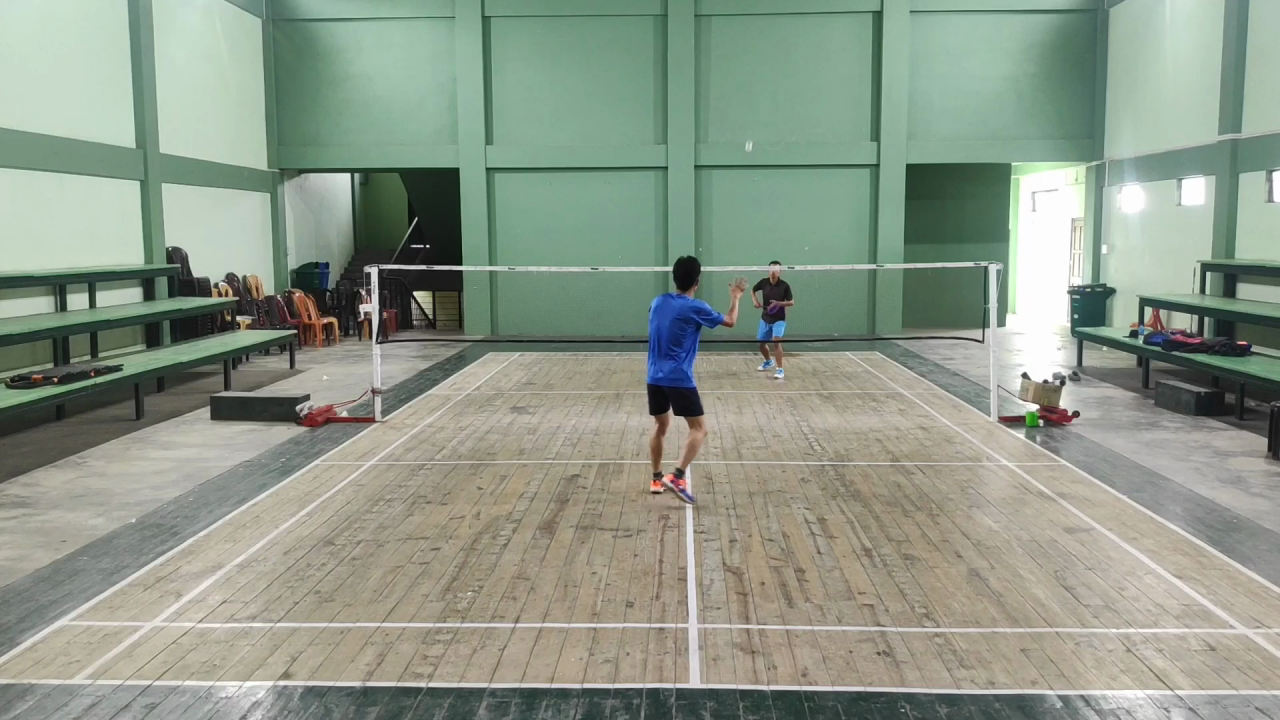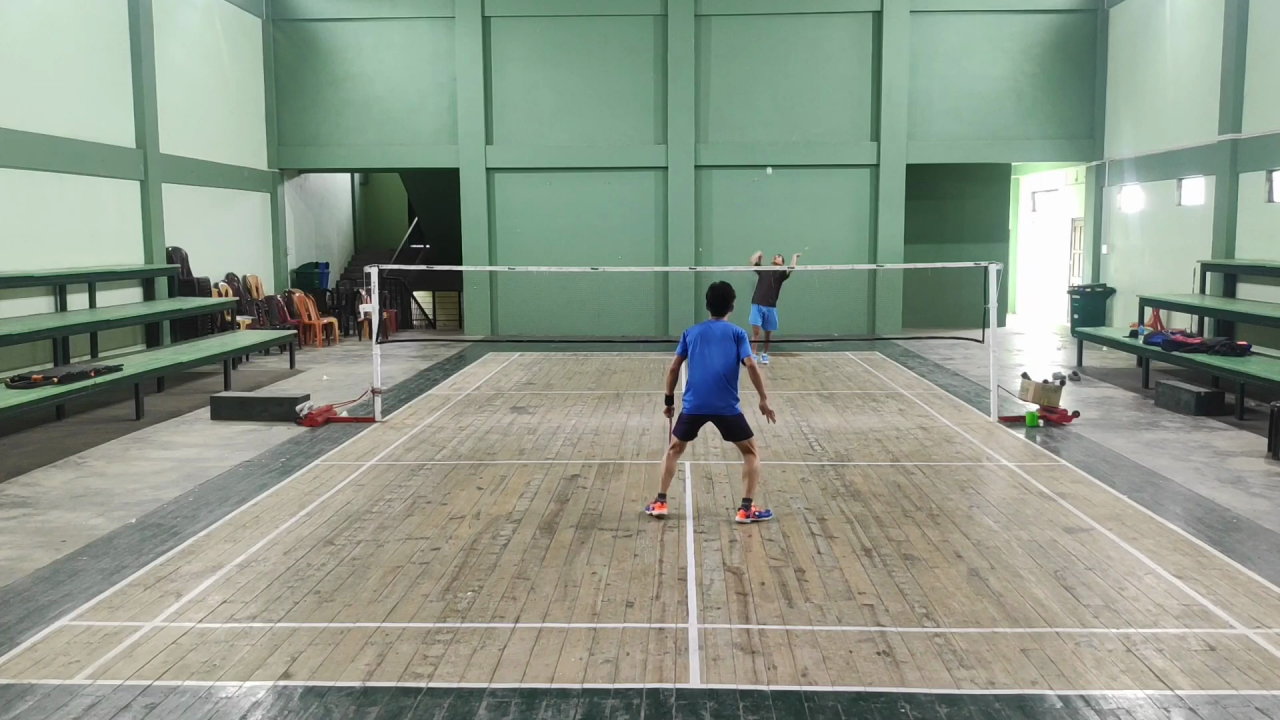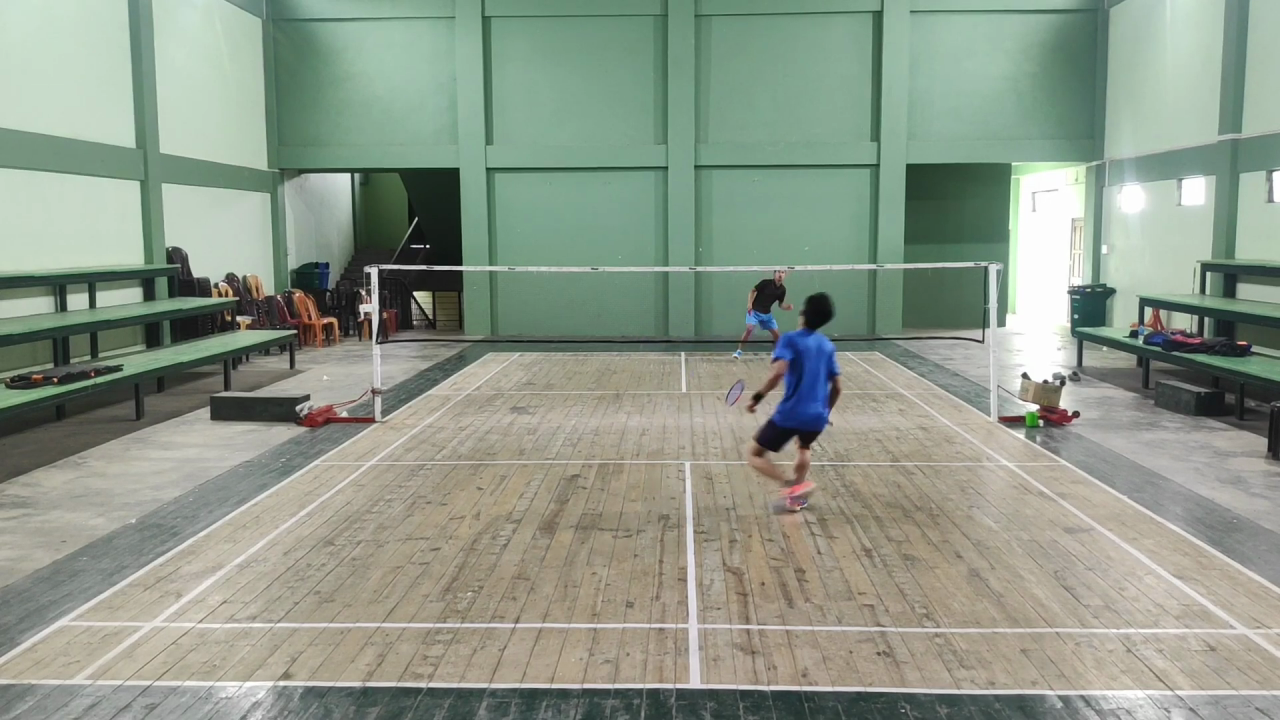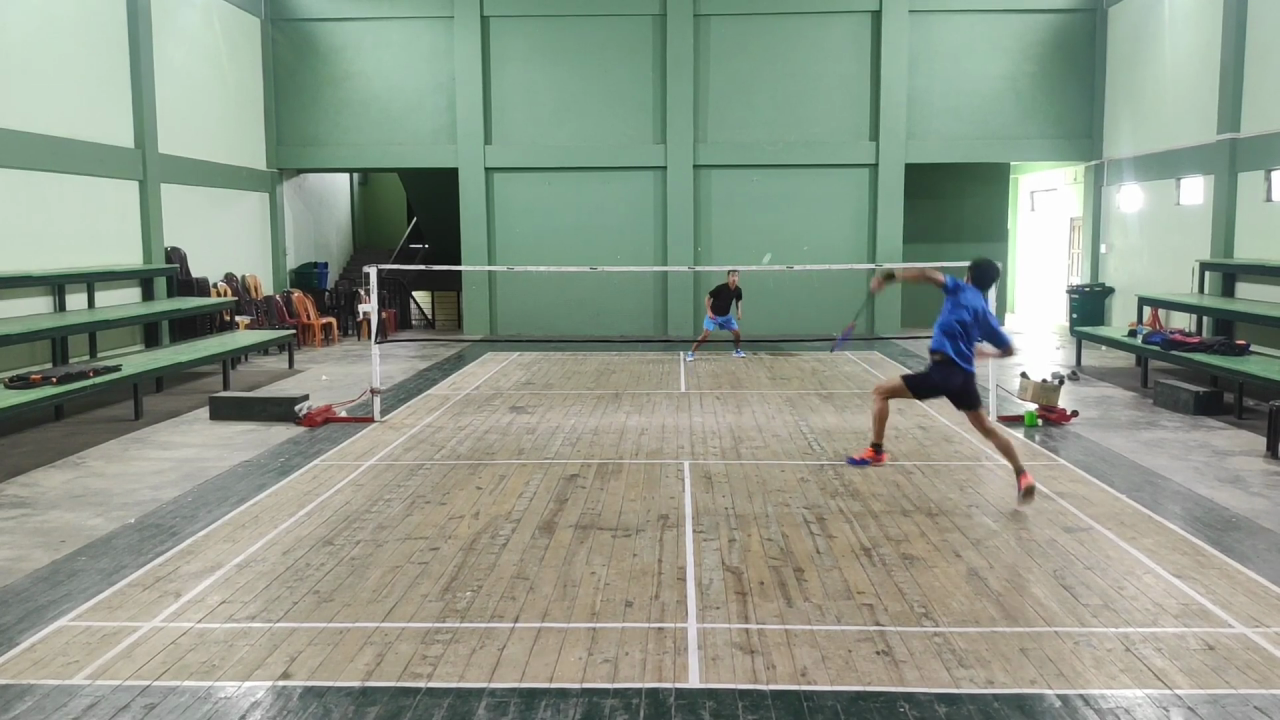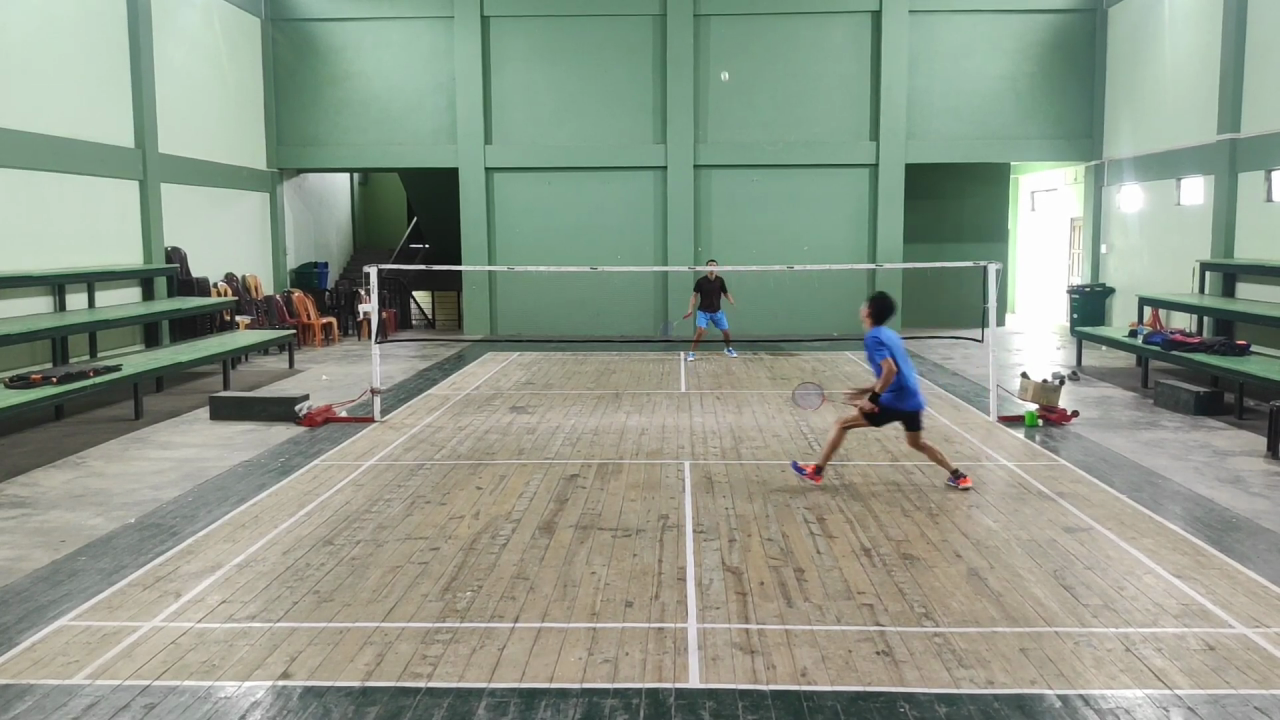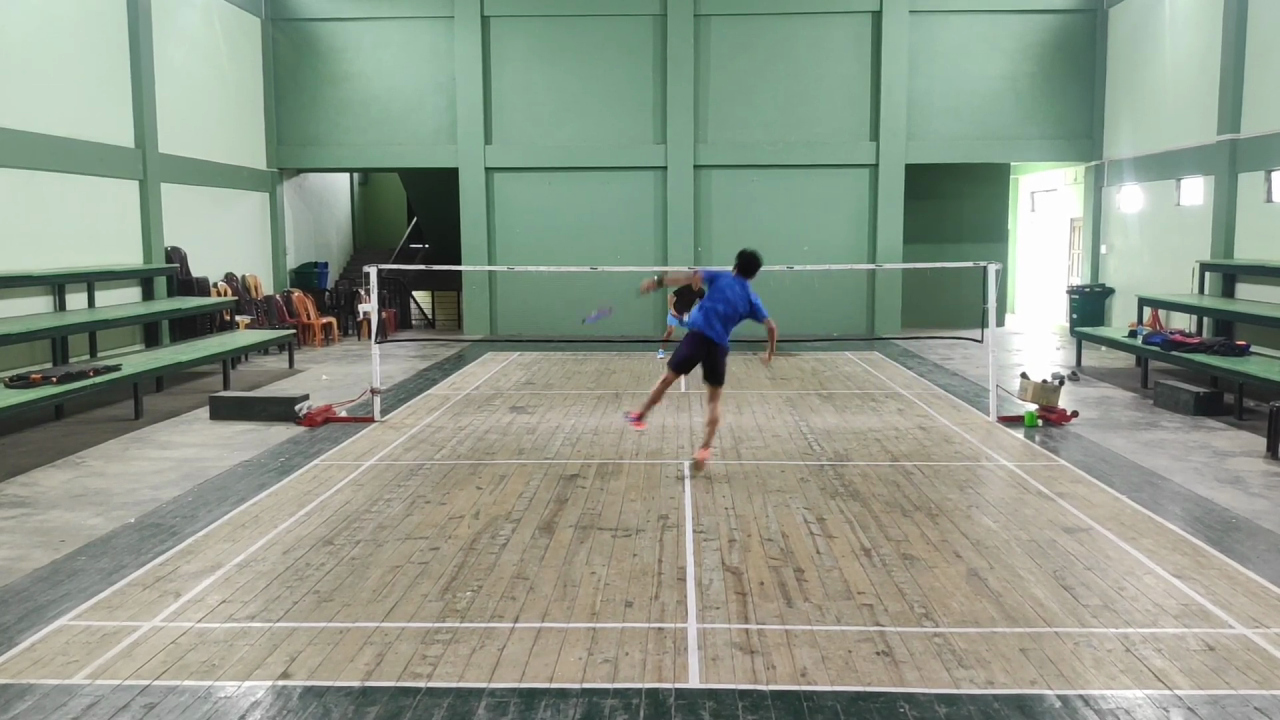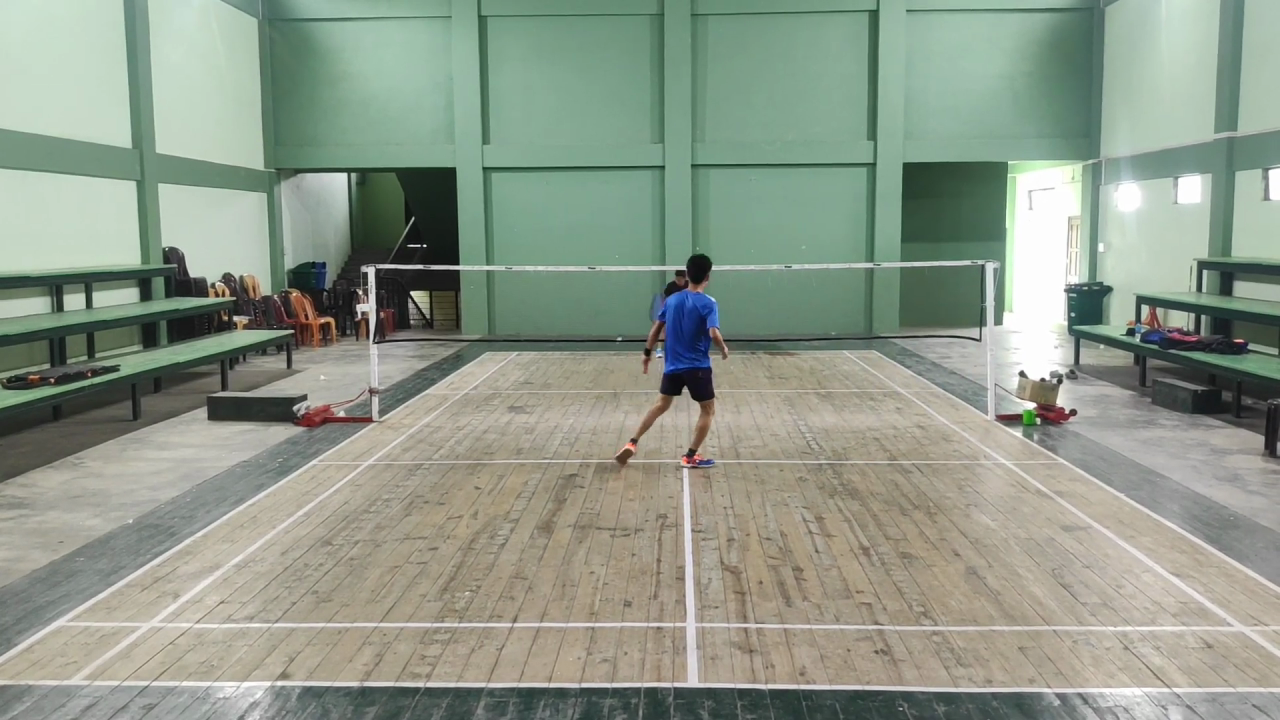
dt=0.7s
person 1, frame 1
left shoulder: (658, 302)
right shoulder: (697, 308)
right elbow: (730, 322)
right wrist: (736, 296)
left hip: (653, 377)
right hip: (679, 379)
left knee: (660, 426)
right knee: (698, 428)
left ankle: (658, 479)
right ankle: (677, 476)
person 1, frame 2
left shoulder: (691, 332)
right shoulder: (737, 333)
left elbow: (674, 369)
right elbow: (751, 365)
left wrist: (668, 401)
right wrist: (763, 400)
left hip: (693, 405)
right hip: (726, 406)
left knee: (674, 450)
right knee: (750, 452)
left ankle: (660, 502)
right ankle: (746, 508)
person 1, frame 3
left shoulder: (790, 339)
right shoulder: (827, 346)
left elbow: (779, 372)
right elbow: (837, 388)
left wrist: (757, 397)
left hip: (791, 414)
right hip: (817, 417)
left knee: (754, 456)
right knee: (803, 449)
left ankle: (794, 486)
right ankle: (795, 497)
person 1, frame 4
left shoulder: (960, 291)
right shoulder: (987, 315)
left elbow: (928, 275)
right elbow: (1008, 350)
left wrist: (889, 277)
right wrist: (987, 352)
left hip: (943, 369)
right hip: (965, 374)
left knee: (880, 392)
right knee: (985, 428)
left ankle: (875, 451)
right ankle: (1022, 477)
person 1, frame 5
left shoulder: (875, 339)
right shoulder: (891, 335)
left elbow: (890, 370)
left wrist: (873, 398)
right wrist: (867, 391)
left hip: (899, 402)
right hip: (914, 401)
left knee: (842, 425)
right knee: (916, 442)
left ankle: (816, 471)
right ankle: (958, 475)
person 1, frame 6
left shoulder: (721, 278)
right shoulder: (752, 299)
left elbow: (691, 277)
right elbow: (770, 326)
left wrist: (659, 281)
right wrist: (771, 351)
left hip: (698, 338)
right hip: (719, 347)
left knee: (666, 380)
right knee: (714, 401)
left ankle: (640, 417)
right ankle: (705, 450)
person 1, frame 7
left shoulder: (671, 301)
right shoulder: (708, 303)
left elbow: (655, 330)
right elbow: (714, 335)
left wrist: (647, 353)
right wrist: (723, 348)
left hip: (673, 365)
right hip: (697, 366)
left knee: (660, 406)
right knee: (708, 411)
left ankle: (631, 444)
right ankle: (690, 456)
